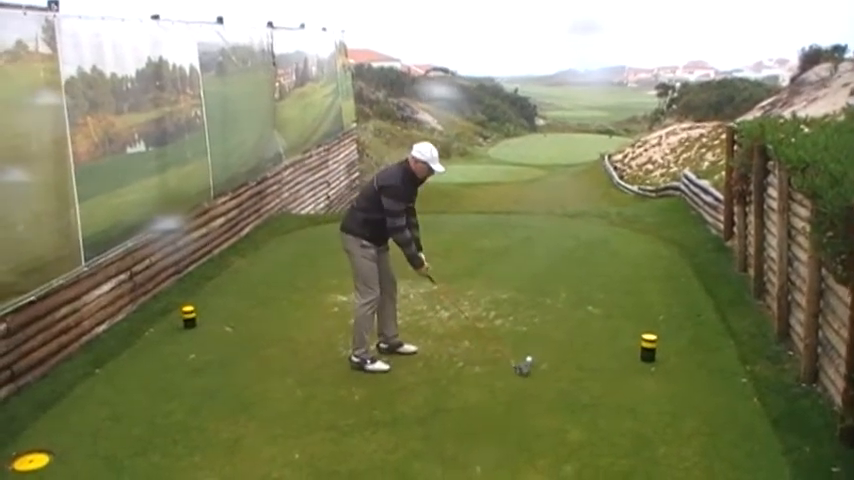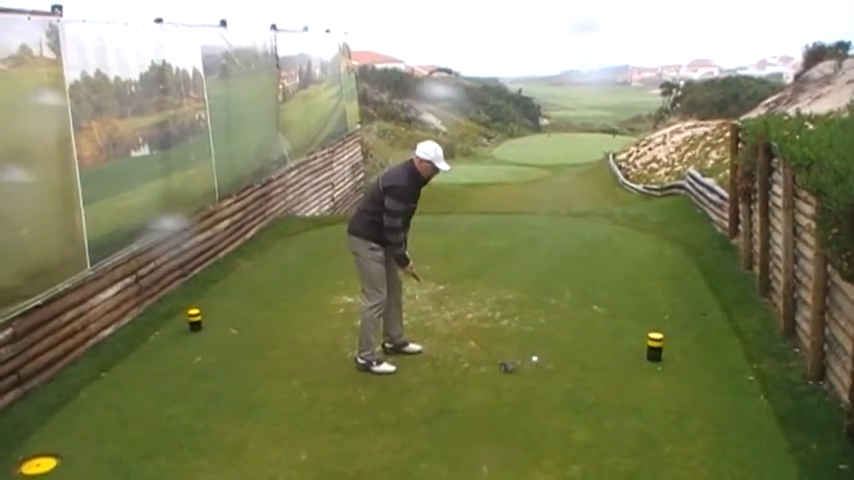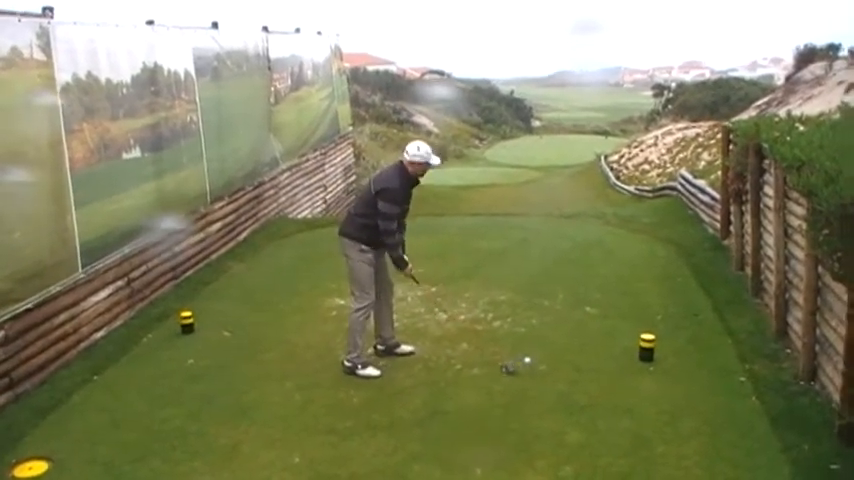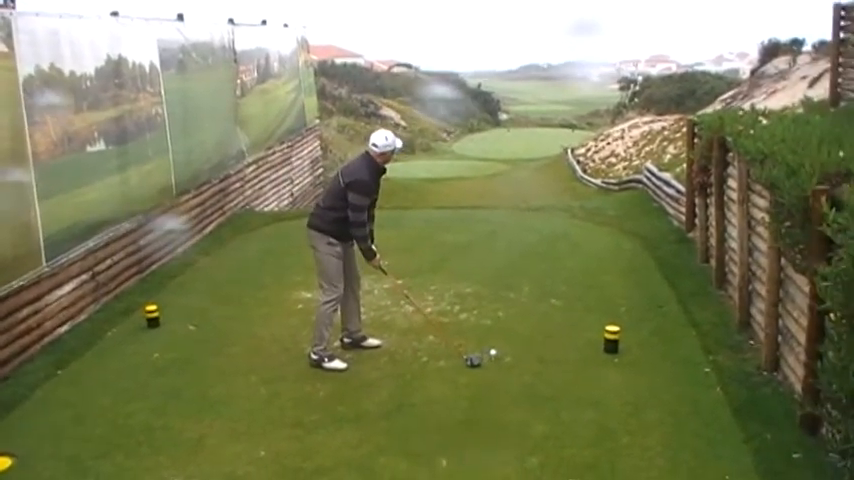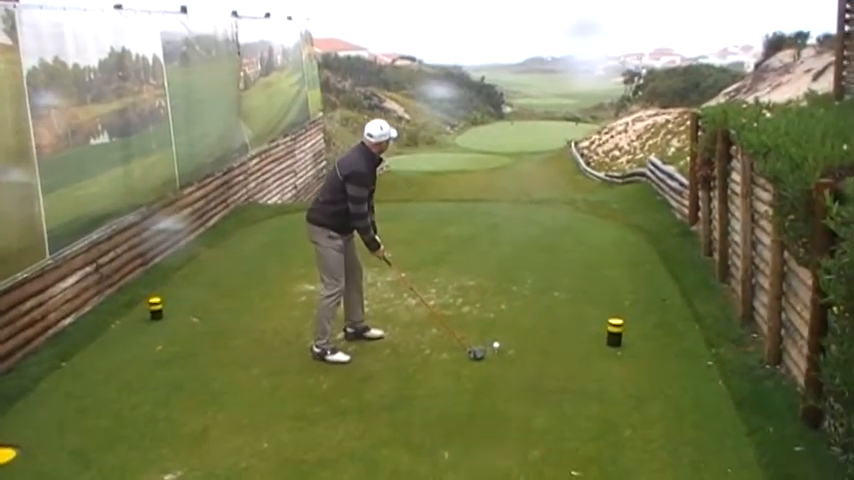
dt=0.5s
person 1, frame 1
left shoulder: (408, 179)
right shoulder: (394, 182)
left elbow: (409, 217)
right elbow: (397, 227)
left wrist: (419, 251)
right wrist: (415, 262)
left hip: (375, 237)
right hip: (358, 237)
left knee: (388, 287)
right knee: (369, 294)
left ankle: (388, 340)
right ankle: (359, 355)
person 1, frame 2
left shoulder: (412, 179)
right shoulder: (400, 183)
left elbow: (403, 221)
right elbow: (392, 227)
left wrist: (404, 255)
right wrist: (403, 259)
left hip: (380, 239)
right hip: (366, 240)
left knee: (393, 289)
right knee: (376, 297)
left ankle: (393, 340)
right ankle: (365, 357)
person 1, frame 3
left shoulder: (403, 180)
right shoulder: (391, 185)
left elbow: (398, 222)
right elbow: (388, 230)
left wrist: (402, 255)
right wrist: (401, 262)
left hip: (372, 241)
right hip: (357, 242)
left knee: (384, 291)
right knee: (364, 300)
left ankle: (385, 342)
right ankle: (352, 360)
person 1, frame 4
left shoulder: (368, 168)
right shoulder: (362, 177)
left elbow: (366, 213)
right elbow: (357, 220)
left wrist: (371, 244)
right wrist: (369, 253)
left hip: (340, 233)
right hip: (325, 234)
left knee: (352, 283)
right knee: (333, 292)
left ankle: (352, 335)
right ankle: (318, 352)
person 1, frame 5
left shoulder: (364, 159)
right shoulder: (358, 168)
left elbow: (365, 204)
right elbow: (359, 212)
left wrist: (375, 235)
right wrist: (373, 245)
left hip: (340, 227)
right hip: (326, 228)
left knee: (354, 274)
right knee: (334, 286)
left ankle: (355, 326)
right ankle: (321, 346)
